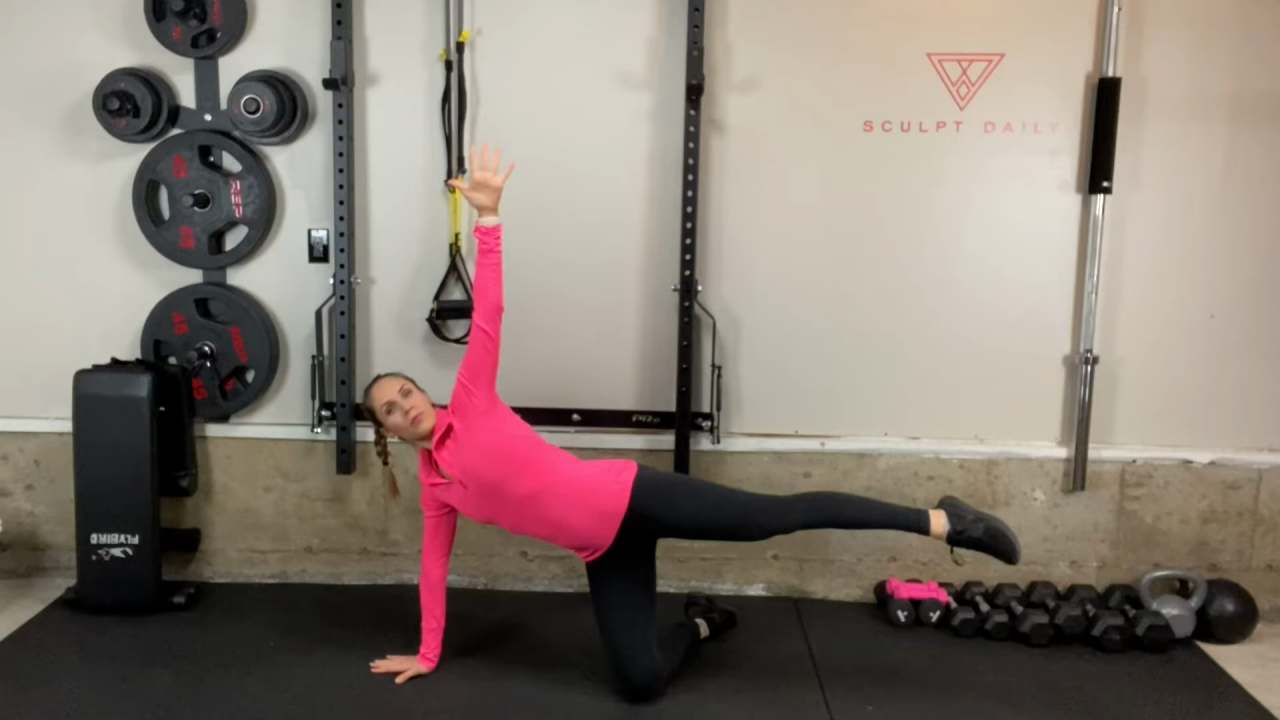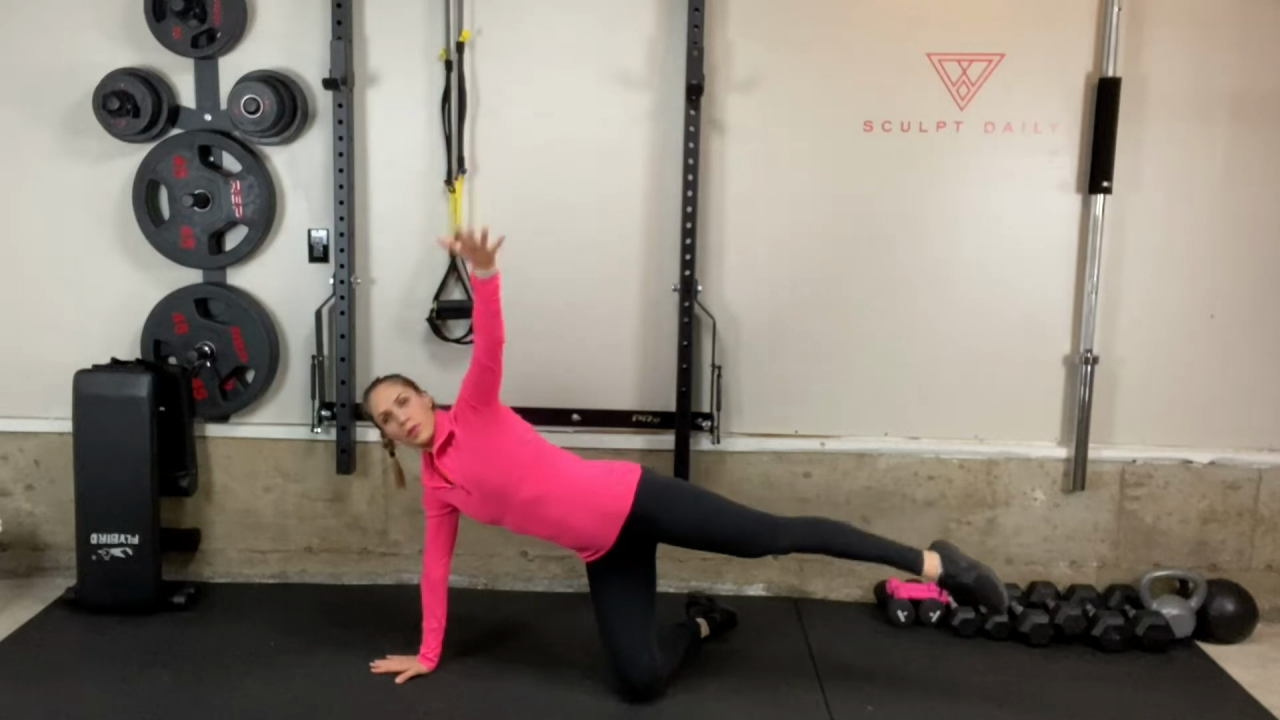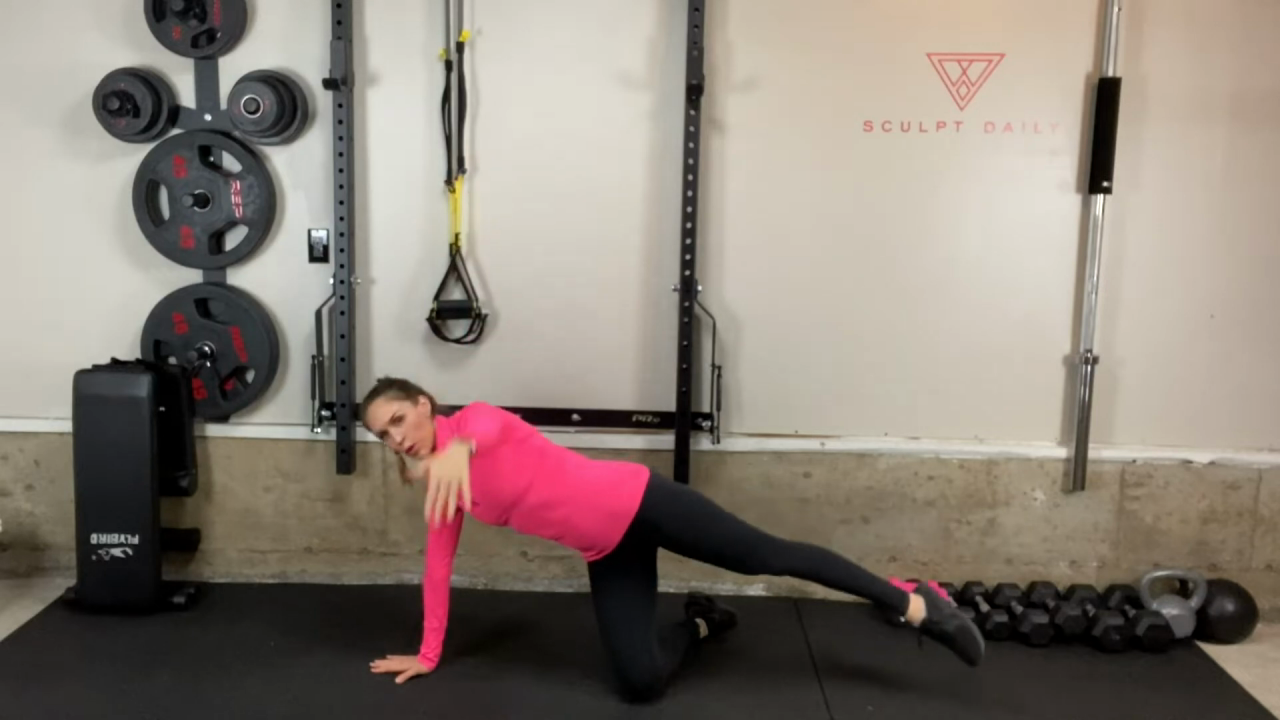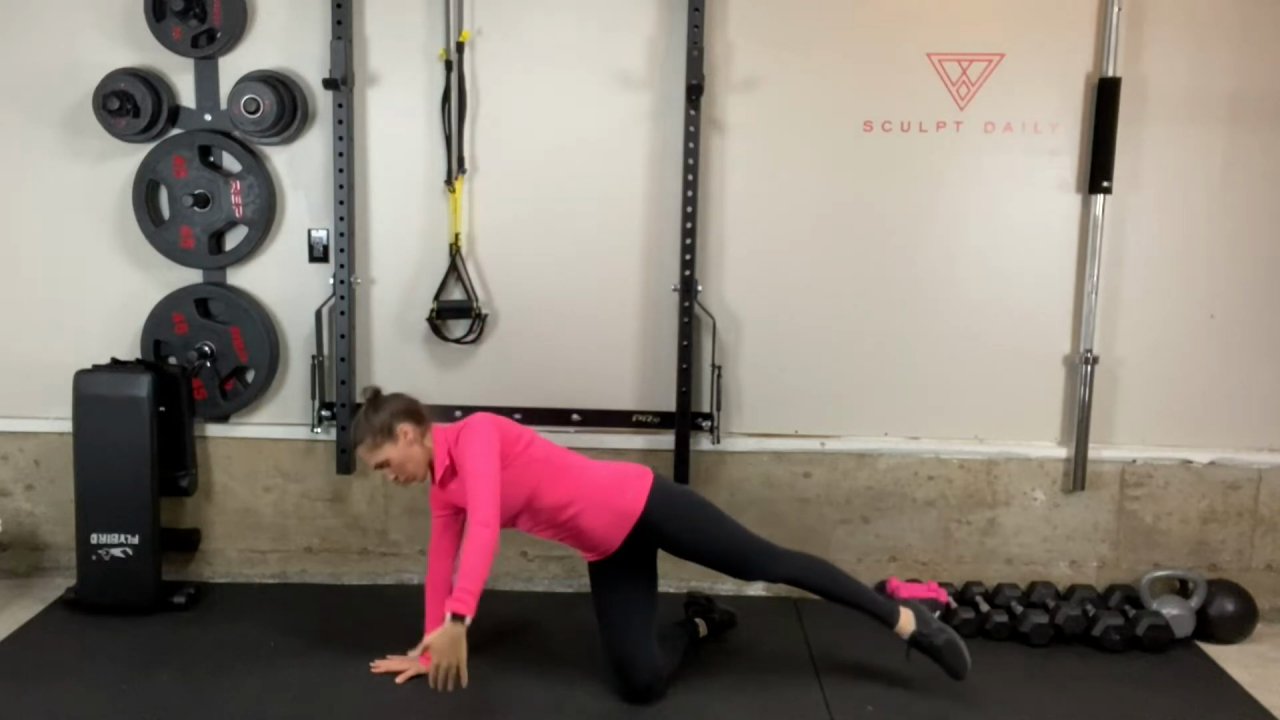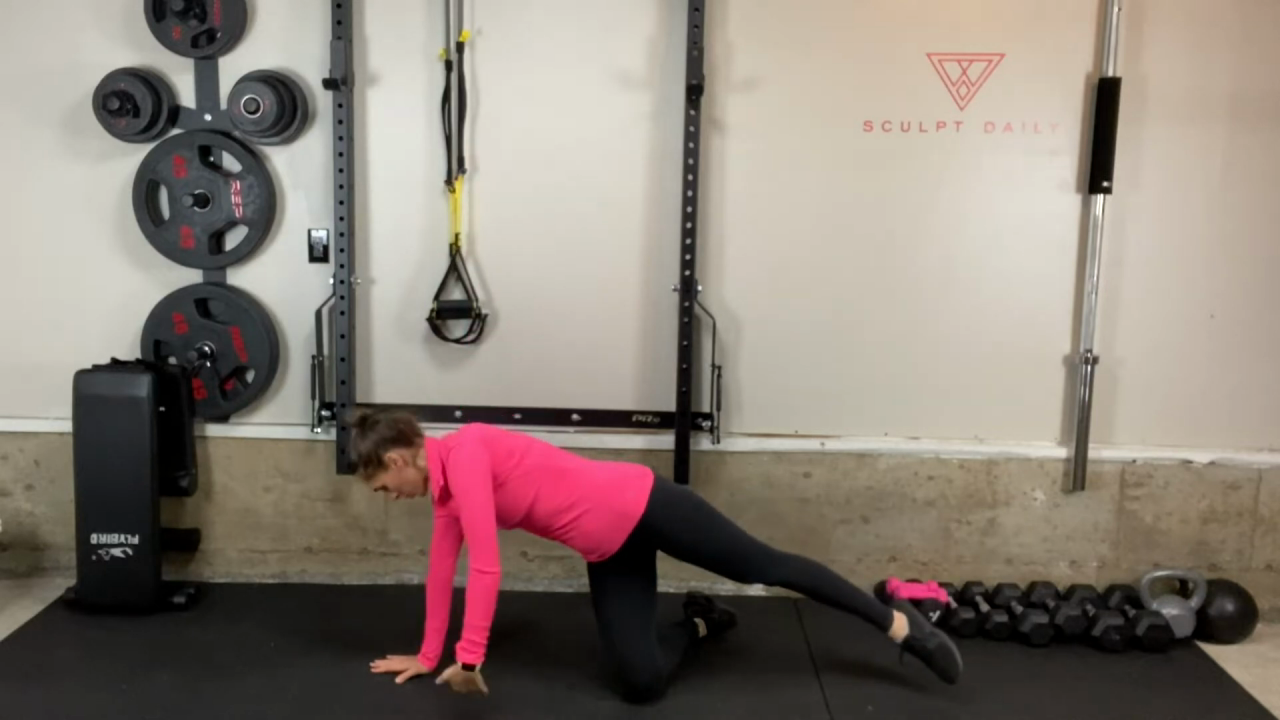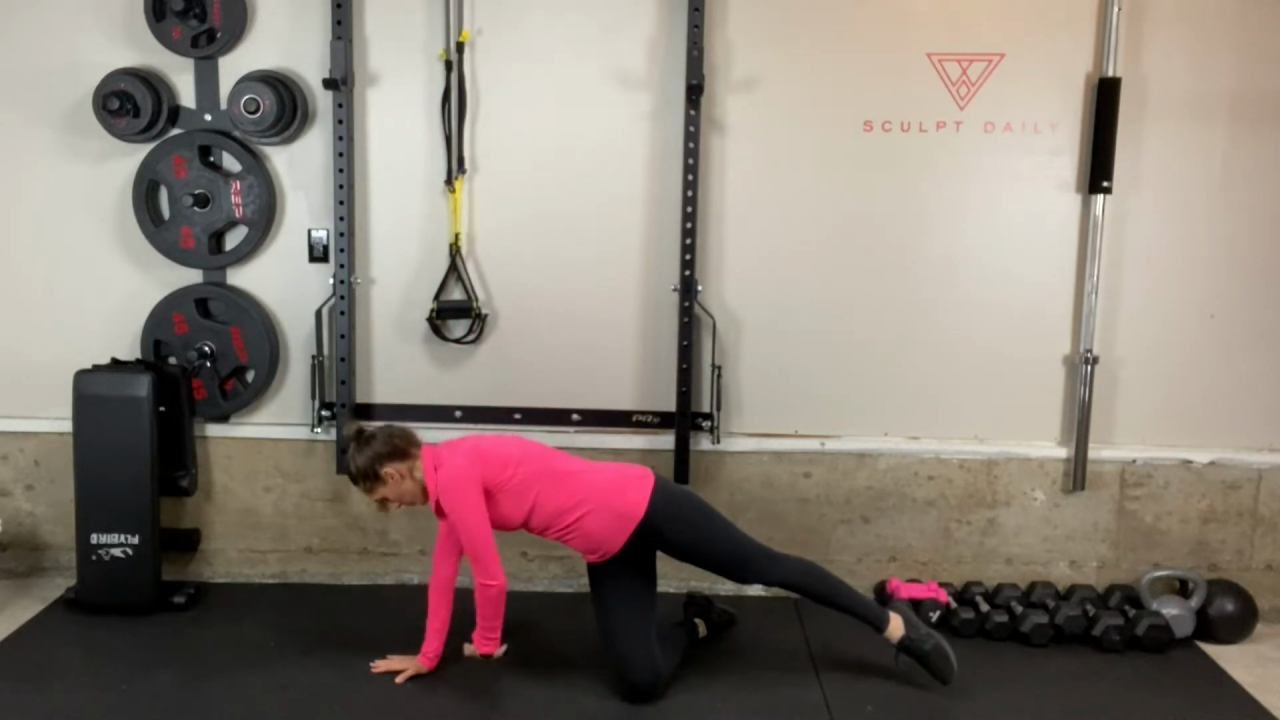
dt=0.3s
person 1, frame 1
left shoulder: (470, 406)
right shoulder: (433, 483)
left elbow: (487, 315)
right elbow: (434, 565)
left wrist: (486, 213)
right wrist: (426, 655)
left hip: (627, 498)
right hip: (604, 548)
left knee: (779, 515)
right knee: (641, 683)
left ankle: (941, 522)
right ankle: (699, 626)
person 1, frame 2
left shoulder: (474, 416)
right shoulder: (435, 485)
left elbow: (490, 343)
right elbow: (436, 569)
left wrist: (481, 268)
right wrist: (427, 654)
left hip: (629, 502)
right hip: (601, 550)
left knee: (772, 536)
right knee: (640, 683)
left ankle: (932, 564)
right ankle: (699, 623)
person 1, frame 3
left shoulder: (472, 420)
right shoulder: (437, 490)
left elbow: (483, 430)
right elbow: (437, 565)
left wrist: (455, 450)
right wrist: (427, 654)
left hip: (633, 501)
right hip: (605, 551)
left knee: (770, 554)
right knee: (641, 681)
left ankle: (915, 606)
right ankle: (698, 624)
person 1, frame 4
left shoulder: (476, 432)
right shoulder: (441, 491)
left elbow: (484, 520)
right elbow: (441, 566)
left wrist: (457, 619)
right wrist: (428, 651)
left hip: (637, 504)
right hip: (607, 552)
left knee: (768, 563)
right knee: (642, 683)
left ankle: (905, 620)
right ankle: (698, 623)
person 1, frame 5
left shoulder: (464, 453)
right shoulder: (444, 489)
left elbow: (487, 569)
right elbow: (442, 568)
left wrist: (471, 659)
right wrist: (428, 656)
left hip: (638, 505)
right hip: (607, 551)
left knee: (766, 567)
right knee: (641, 683)
left ankle: (898, 624)
right ankle: (696, 623)
person 1, frame 6
left shoulder: (453, 471)
right shoulder: (449, 483)
left elbow: (490, 578)
right elbow: (444, 569)
left wrist: (485, 644)
right wrist: (427, 656)
left hip: (639, 505)
right hip: (608, 549)
left knee: (764, 566)
right knee: (642, 683)
left ankle: (894, 625)
right ankle: (697, 624)
